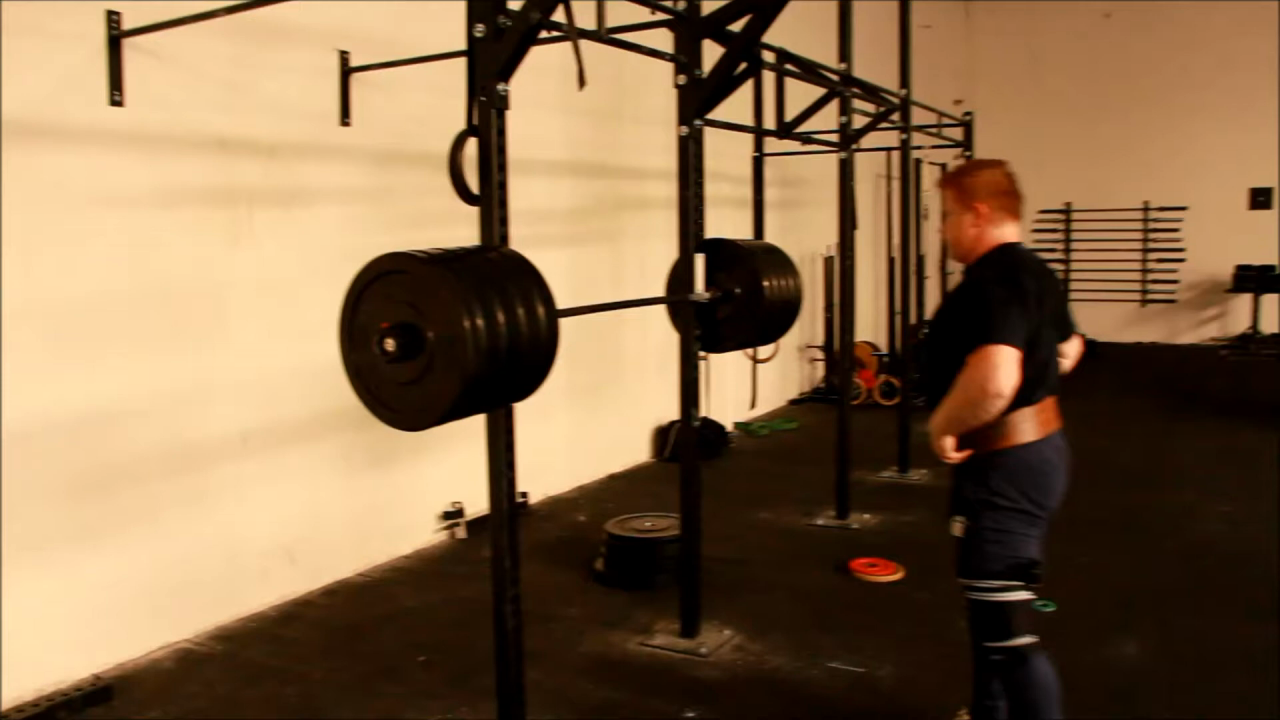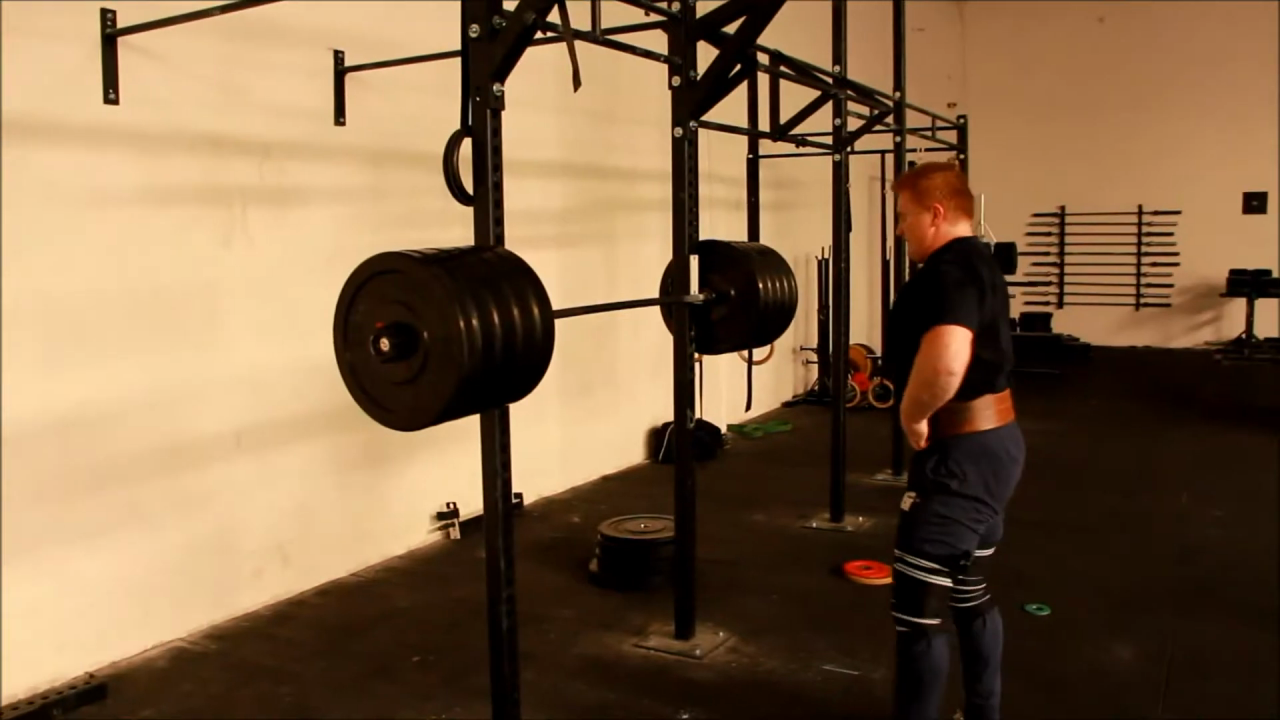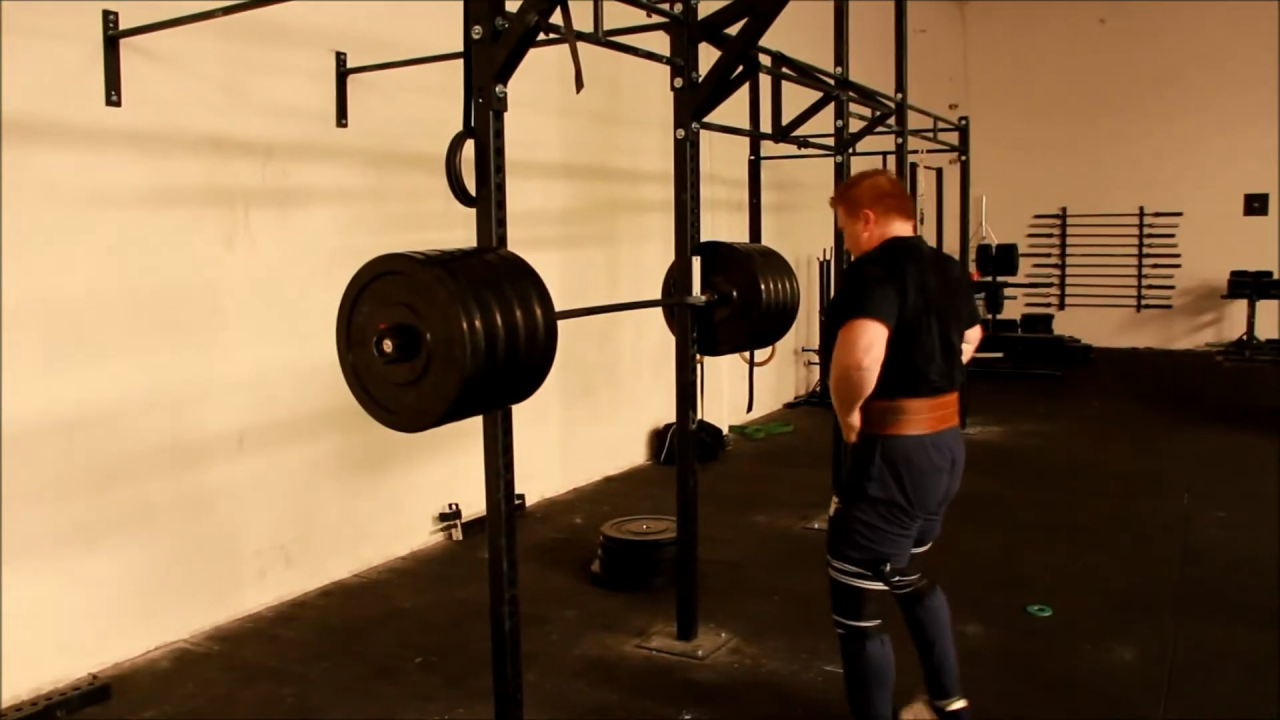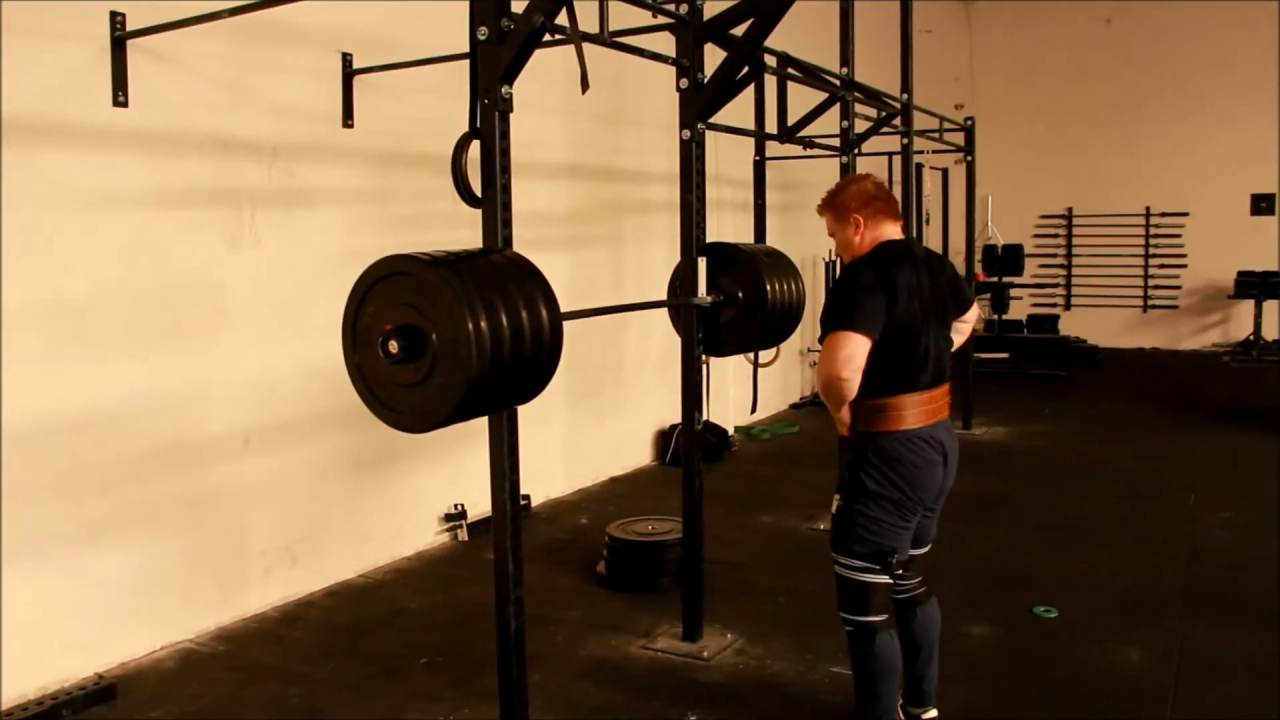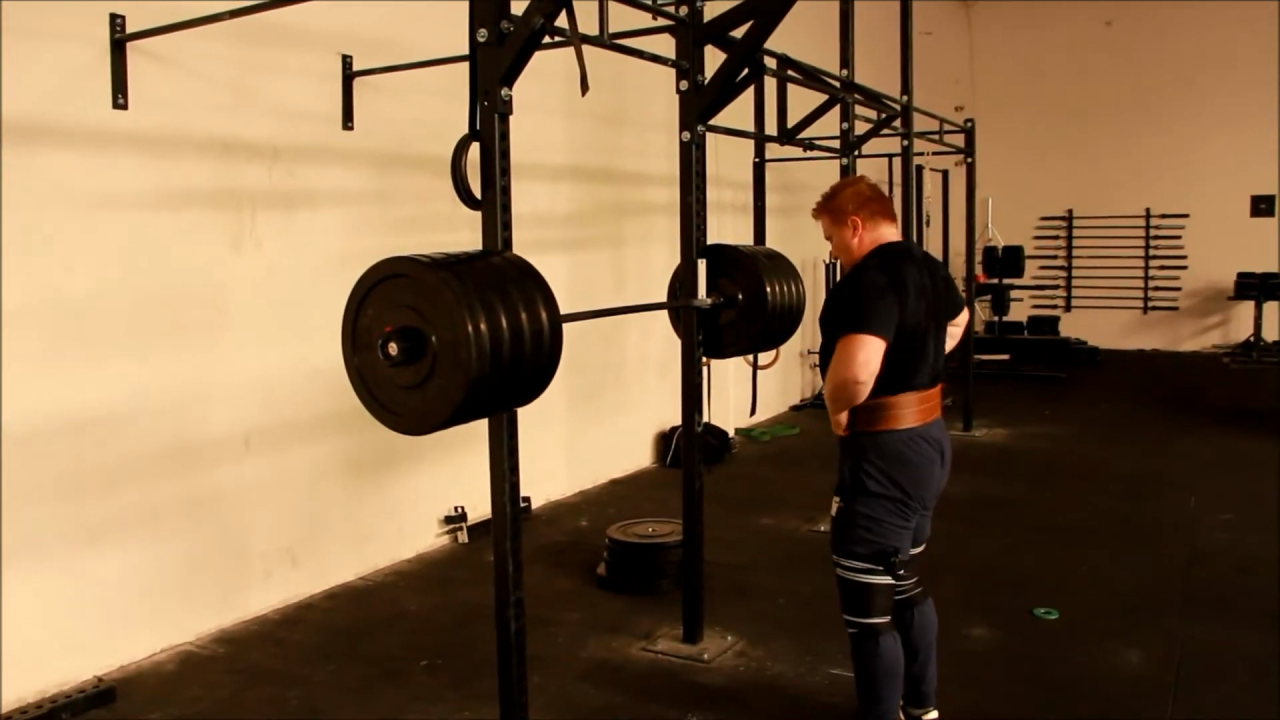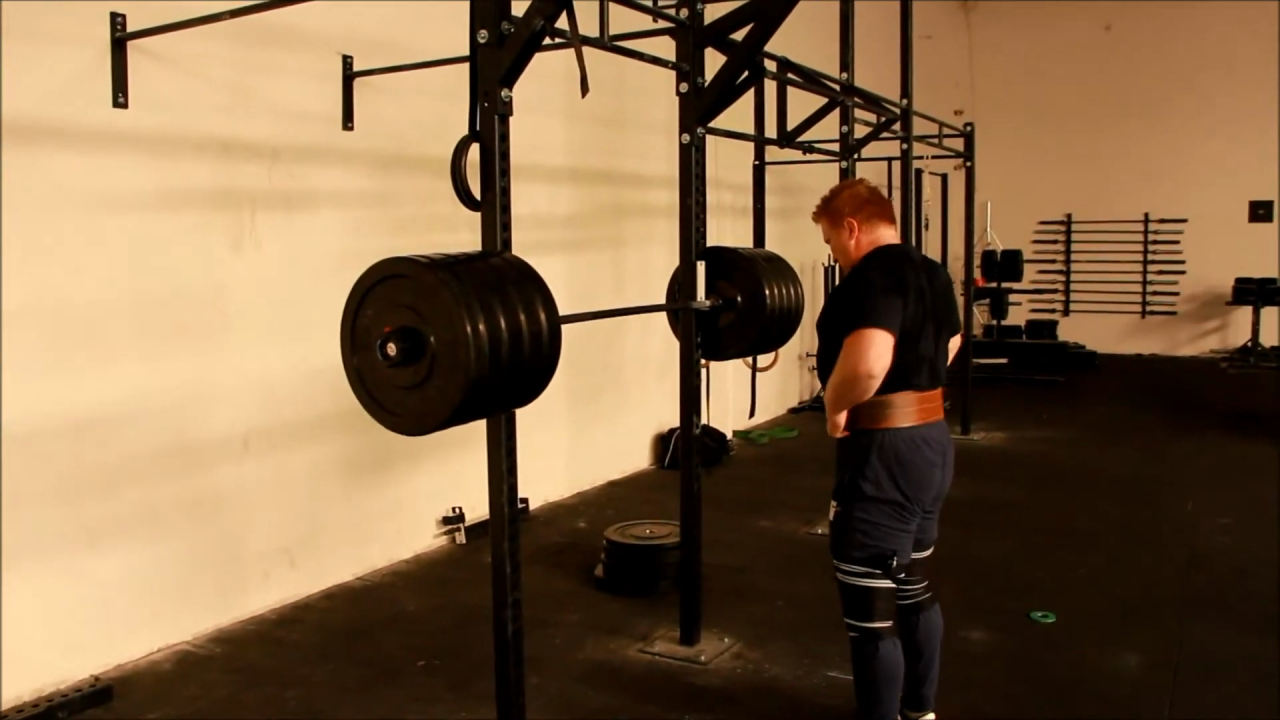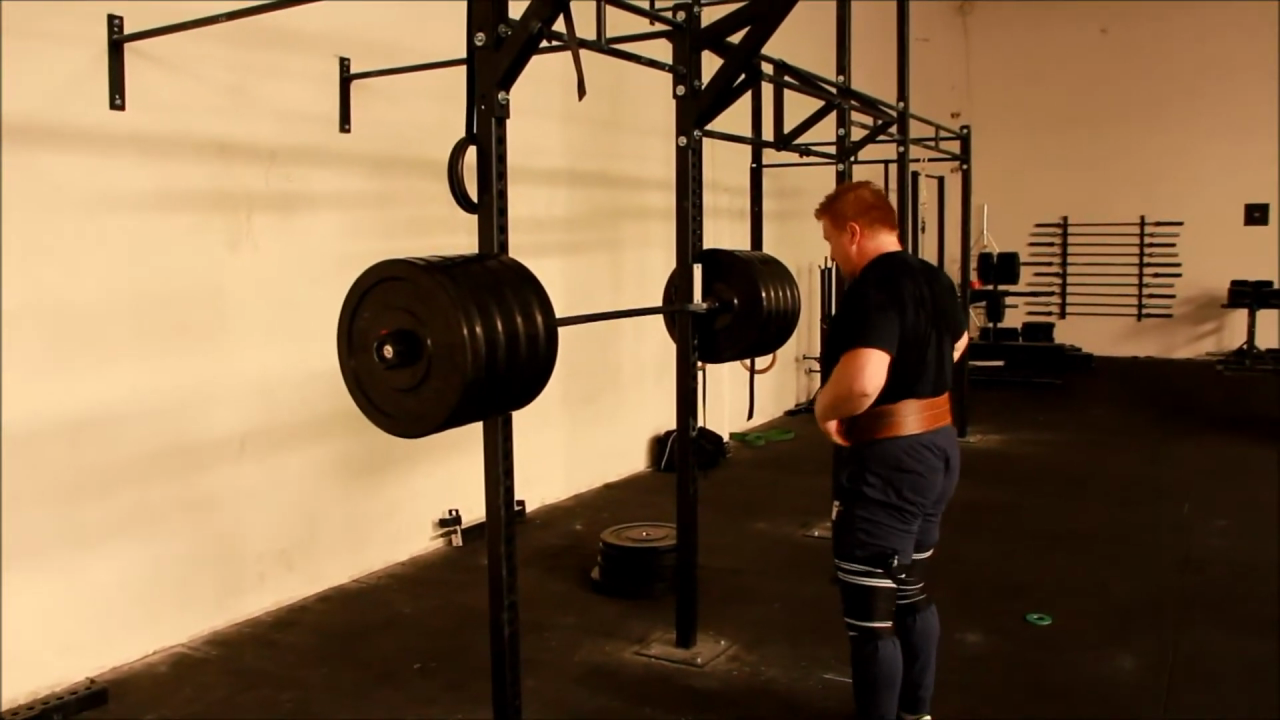
dt=0.5s
person 1, frame 1
left shoulder: (990, 282)
right shoulder: (1034, 272)
left elbow: (991, 381)
right elbow: (1068, 348)
left wrist: (941, 426)
left hip: (1004, 467)
right hip: (1038, 450)
left knee: (1007, 631)
right knee: (991, 603)
person 1, frame 2
left shoulder: (944, 271)
right shoulder: (980, 263)
left elbow: (945, 360)
left wrist: (911, 414)
left hip: (960, 454)
right hip: (991, 443)
left knee: (918, 606)
right knee: (968, 590)
person 1, frame 3
left shoulder: (873, 271)
right shoulder: (947, 268)
left elbow: (859, 356)
right elbow: (969, 339)
left wrist: (846, 409)
left hip: (892, 456)
right hip: (944, 445)
left knee: (857, 607)
right knee: (908, 575)
person 1, frame 4
left shoulder: (866, 276)
right shoulder: (935, 265)
left elbow: (839, 368)
right elbow: (966, 318)
left wrist: (840, 409)
left hip: (887, 454)
right hip: (936, 442)
left knee: (864, 603)
right knee: (907, 579)
person 1, frame 5
left shoulder: (872, 277)
right shoulder: (927, 267)
left elbow: (854, 370)
right elbow: (956, 321)
left wrist: (836, 407)
left hip: (884, 454)
right hip: (927, 442)
left knee: (867, 605)
right knee: (904, 582)
person 1, frame 6
left shoulder: (872, 277)
right shoulder: (930, 272)
left elbow: (867, 362)
left wrist: (835, 405)
left hip: (884, 455)
right hip: (930, 443)
left knee: (870, 609)
right knee: (913, 587)
person 1, frame 7
left shoulder: (874, 289)
right shoulder: (933, 278)
left elbow: (862, 381)
right elbow: (956, 341)
left wrist: (825, 409)
left hip: (889, 462)
right hip: (938, 449)
left knee: (870, 611)
right knee: (911, 589)
